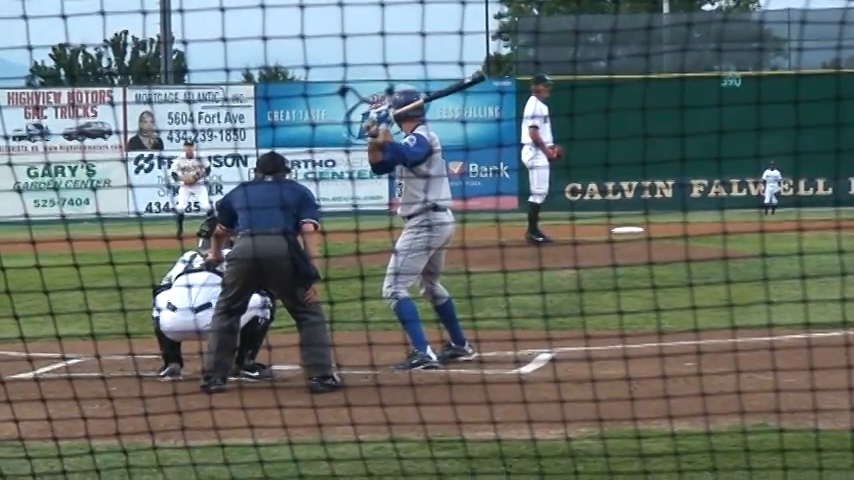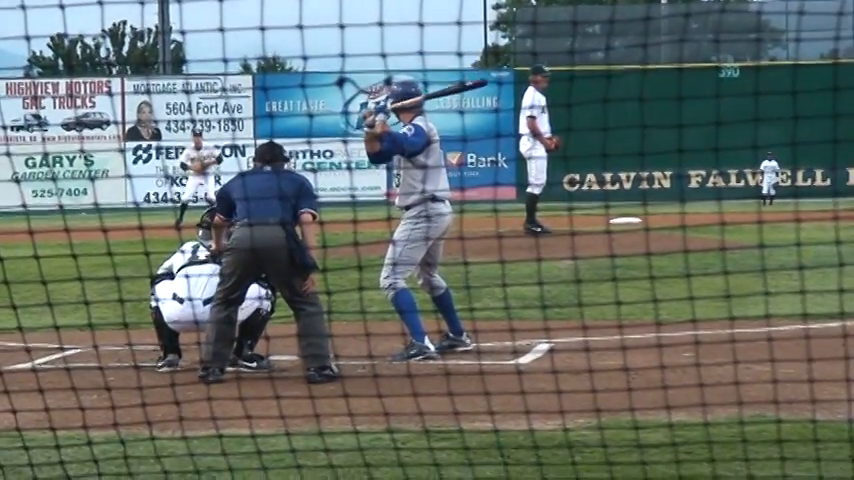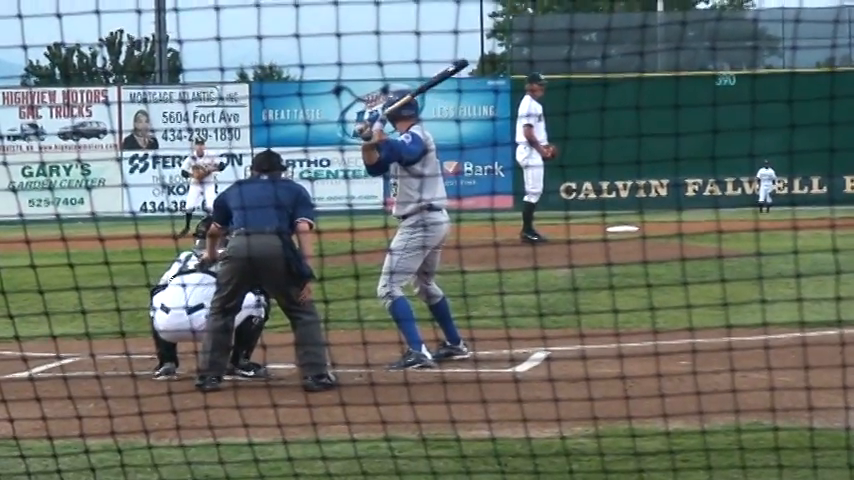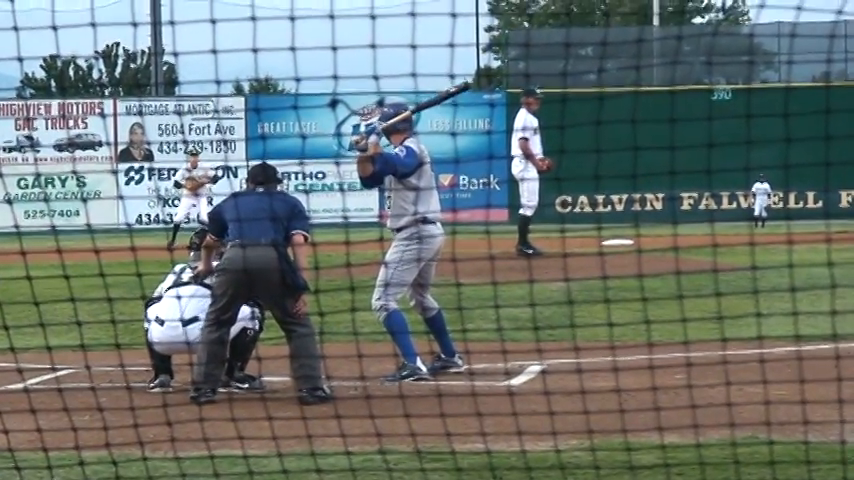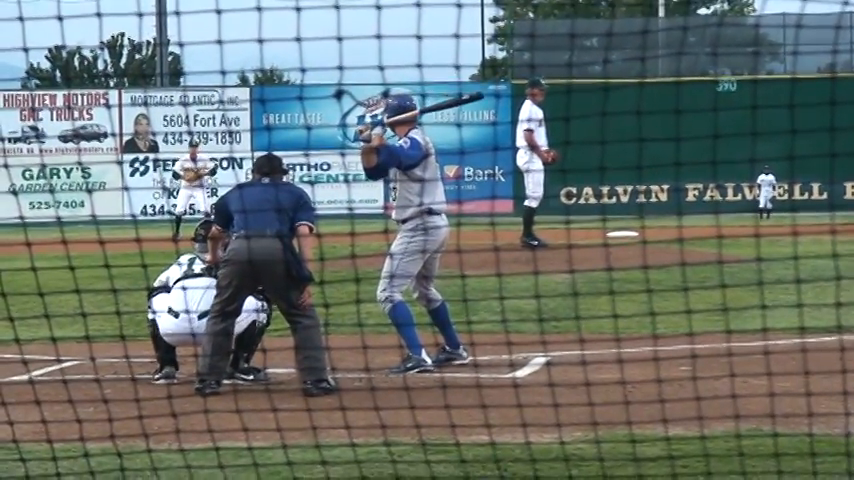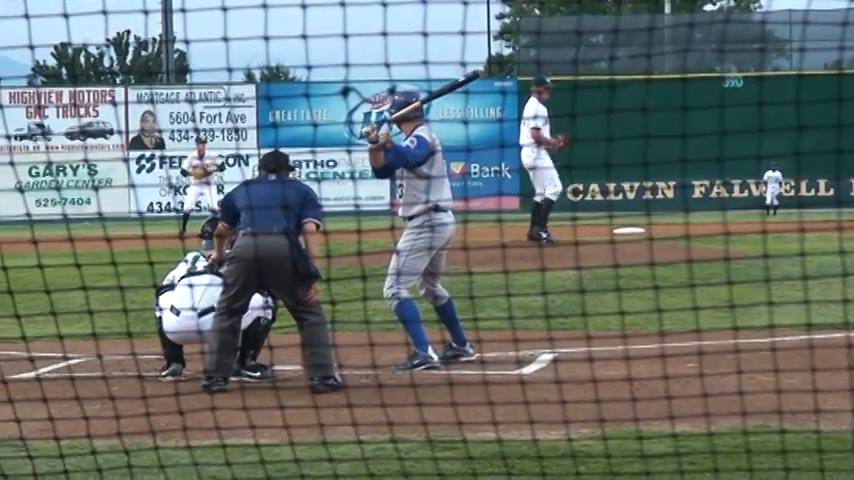
dt=0.3s
person 1, frame 1
left shoulder: (422, 138)
right shoulder: (413, 140)
left elbow: (401, 156)
right elbow: (379, 166)
left wrist: (384, 131)
right wrist: (374, 139)
left hip: (424, 223)
right hip: (438, 221)
left knee: (394, 288)
right knee: (430, 284)
left ankle: (423, 353)
right ankle: (460, 345)
person 1, frame 2
left shoulder: (420, 128)
right shoulder: (410, 131)
left elbow: (399, 145)
right elbow: (377, 155)
left wrist: (381, 122)
right wrist: (370, 129)
left hip: (423, 214)
right hip: (435, 212)
left knee: (391, 279)
right knee: (429, 275)
left ankle: (420, 344)
right ankle: (458, 336)
person 1, frame 3
left shoulder: (416, 137)
right shoulder: (407, 140)
left elbow: (396, 152)
right elbow: (375, 167)
left wrist: (377, 130)
right wrist: (367, 140)
left hip: (420, 222)
right hip: (433, 220)
left knee: (388, 287)
right knee: (425, 283)
left ankle: (418, 351)
right ankle: (455, 344)
person 1, frame 4
left shoulder: (410, 150)
right shoulder: (401, 153)
left elbow: (388, 166)
right elbow: (369, 179)
left wrist: (373, 143)
right wrist: (363, 152)
left hip: (414, 235)
right hip: (427, 233)
left knee: (383, 300)
right knee: (421, 296)
left ankle: (412, 365)
right ankle: (450, 357)
person 1, frame 5
left shoulder: (415, 141)
right shoulder: (407, 144)
left elbow: (394, 158)
right elbow: (373, 170)
left wrist: (377, 136)
right wrist: (367, 143)
left hip: (419, 227)
right hip: (432, 225)
left knee: (388, 291)
right knee: (424, 288)
left ankle: (417, 356)
right ankle: (455, 349)
person 1, frame 6
left shoulder: (421, 137)
right shoulder: (414, 140)
left elbow: (401, 159)
right elbow: (382, 169)
left wrist: (384, 136)
right wrist: (374, 143)
left hip: (426, 223)
right hip: (438, 222)
left knee: (395, 288)
right knee: (430, 285)
left ankle: (424, 353)
right ankle: (461, 346)
person 2, frame 1
left shoulder: (238, 192)
right shoulder: (299, 191)
left elbow: (219, 232)
right elbow: (308, 231)
left wrist: (215, 254)
right wrist: (312, 275)
left hip: (244, 249)
right hip: (282, 249)
left knee: (226, 312)
right knee: (309, 312)
left ankle: (214, 376)
right ankle: (321, 376)
person 2, frame 2
left shoulder: (236, 182)
right shoulder: (297, 181)
left elbow: (219, 222)
right elbow: (306, 221)
left wrist: (218, 245)
right wrist: (310, 265)
left hip: (241, 239)
right hip: (280, 239)
left knee: (224, 302)
right knee: (307, 302)
left ankle: (211, 367)
right ankle: (319, 367)
person 2, frame 3
left shoulder: (233, 191)
right shoulder: (294, 190)
left elbow: (214, 231)
right elbow: (303, 230)
left wrist: (210, 253)
right wrist: (306, 274)
left hip: (238, 248)
right hip: (276, 248)
left knee: (220, 311)
right knee: (303, 311)
left ankle: (209, 376)
right ankle: (316, 375)
person 2, frame 4
left shoulder: (229, 203)
right shoulder: (290, 202)
left elbow: (210, 243)
right elbow: (298, 242)
left wrist: (205, 265)
right wrist: (301, 287)
left hip: (233, 260)
right hip: (272, 260)
left knee: (215, 323)
right knee: (298, 323)
left ankle: (203, 388)
right ankle: (311, 388)
person 2, frame 5
left shoulder: (234, 194)
right shoulder: (295, 193)
left elbow: (215, 235)
right elbow: (304, 233)
left wrist: (213, 257)
right wrist: (305, 278)
left hip: (238, 251)
right hip: (277, 251)
left knee: (220, 315)
right knee: (303, 314)
left ankle: (208, 379)
right ankle: (315, 379)
person 2, frame 6
left shoulder: (241, 190)
right shoulder: (302, 190)
left elbow: (221, 231)
right elbow: (310, 231)
left wrist: (218, 254)
right wrist: (312, 275)
left hip: (245, 247)
right hip: (283, 248)
left knee: (226, 312)
right knee: (310, 311)
left ankle: (215, 377)
right ankle: (323, 376)
person 3, frame 1
left shoulder: (540, 105)
right shoulder: (535, 105)
right elbow: (533, 133)
left wrist: (549, 148)
right wrist: (547, 151)
left hip: (539, 152)
right hip: (536, 152)
left knee: (540, 192)
right knee: (539, 192)
left ankle: (534, 230)
right ankle: (532, 232)
person 3, frame 2
left shoulder: (538, 95)
right shoulder: (532, 95)
right elbow: (531, 124)
left wrist: (548, 138)
right wrist: (545, 142)
left hip: (537, 143)
right hip: (534, 143)
left knee: (538, 183)
right knee: (536, 183)
left ankle: (531, 221)
right ankle: (529, 222)
person 3, frame 3
left shoulder: (534, 104)
right shoulder: (529, 104)
right elbow: (527, 132)
left wrist: (544, 146)
right wrist: (542, 151)
left hip: (533, 151)
right hip: (531, 151)
left knee: (534, 191)
right knee: (534, 191)
left ankle: (528, 229)
right ankle: (526, 231)
person 3, frame 4
left shoulder: (529, 117)
right shoulder: (525, 117)
right elbow: (523, 146)
left wrist: (539, 160)
right wrist: (537, 163)
left hip: (528, 164)
right hip: (526, 165)
left knee: (529, 204)
right knee: (529, 204)
left ankle: (523, 243)
right ankle: (522, 244)
person 3, frame 5
left shoulder: (533, 108)
right shoulder: (530, 108)
right elbow: (528, 137)
left wrist: (544, 151)
right wrist: (542, 155)
left hip: (532, 156)
right hip: (531, 156)
left knee: (534, 195)
right knee: (534, 195)
left ankle: (528, 234)
right ankle: (527, 235)
person 3, frame 6
left shoulder: (534, 105)
right shoulder: (536, 106)
right elbow: (535, 135)
left wrist: (553, 141)
right wrist: (554, 143)
left hip: (532, 153)
right hip: (536, 153)
left knee: (542, 192)
right knee: (554, 189)
left ankle: (535, 230)
right ankle: (539, 227)
person 4, frame 1
left shoulder: (186, 257)
left elbow: (165, 286)
left hip: (170, 325)
right hip: (211, 322)
left knee: (160, 298)
right knee: (264, 301)
left ankle: (171, 364)
right ankle: (244, 365)
person 4, frame 2
left shoulder: (186, 247)
left elbow: (159, 276)
left hip: (175, 317)
left knee: (158, 289)
right knee: (265, 293)
left ankle: (170, 355)
right ankle: (243, 355)
person 4, frame 3
left shoulder: (182, 258)
left elbow: (161, 287)
left hip: (165, 326)
right hip: (204, 324)
left knee: (158, 297)
right knee: (258, 300)
left ankle: (166, 363)
right ankle: (239, 363)
person 4, frame 4
left shoulder: (177, 270)
left elbow: (156, 298)
left hip: (160, 339)
right hip: (198, 337)
left knee: (152, 307)
right knee: (252, 312)
left ankle: (161, 376)
right ankle: (234, 376)
person 4, frame 5
left shoulder: (182, 261)
left elbow: (156, 288)
left hip: (171, 331)
left knee: (156, 299)
right knee: (261, 306)
left ankle: (166, 367)
right ankle: (239, 367)
person 4, frame 6
left shoulder: (189, 258)
left elbow: (165, 286)
left hip: (174, 329)
left knee: (164, 297)
right knee: (265, 302)
left ankle: (173, 364)
right ankle: (245, 364)
